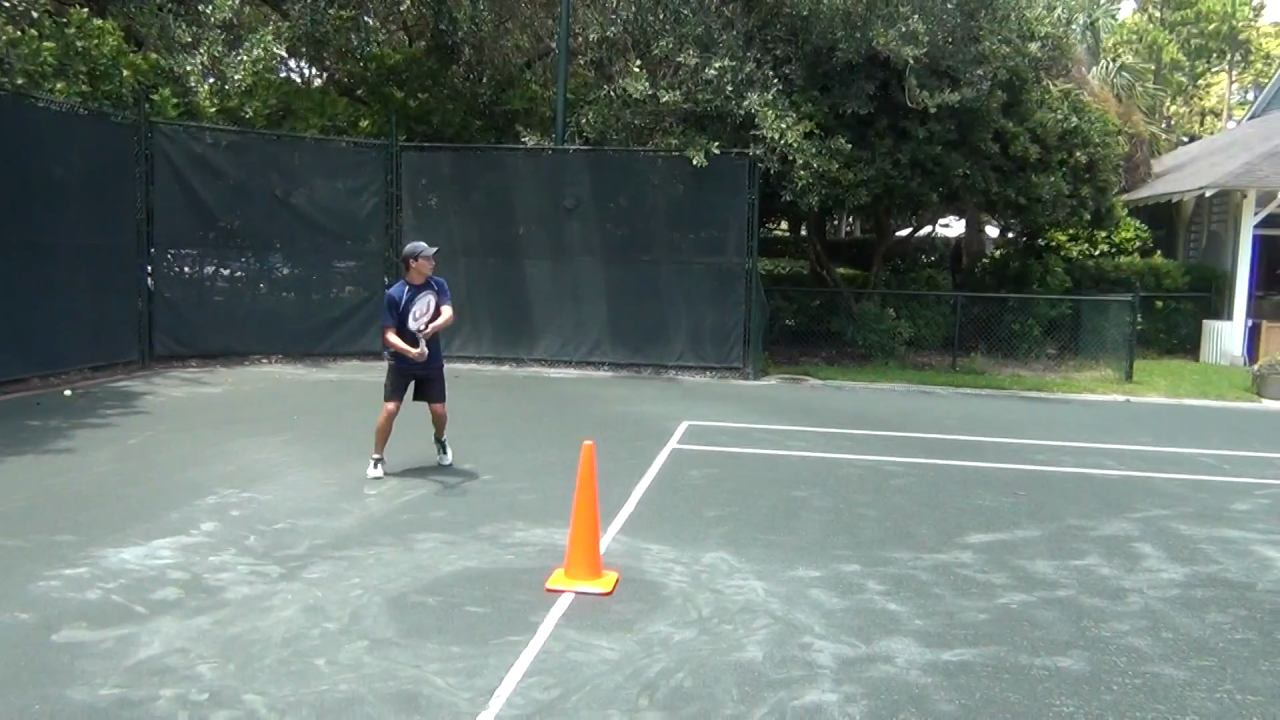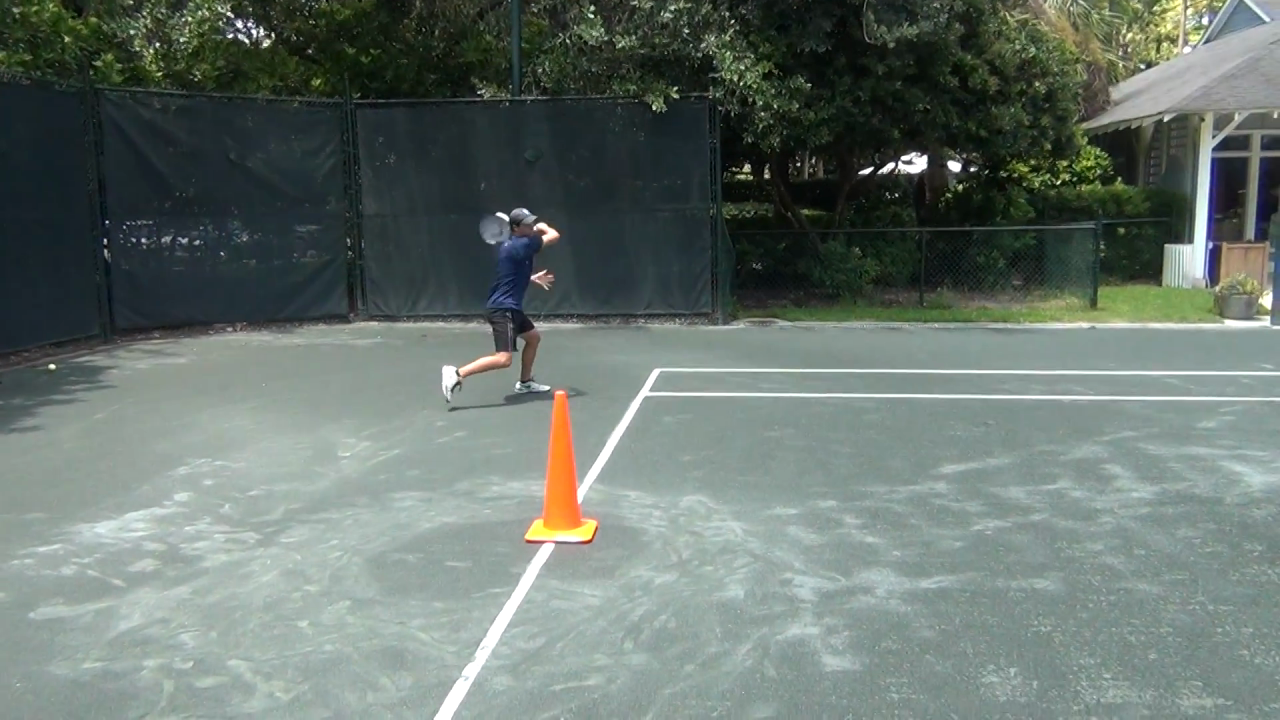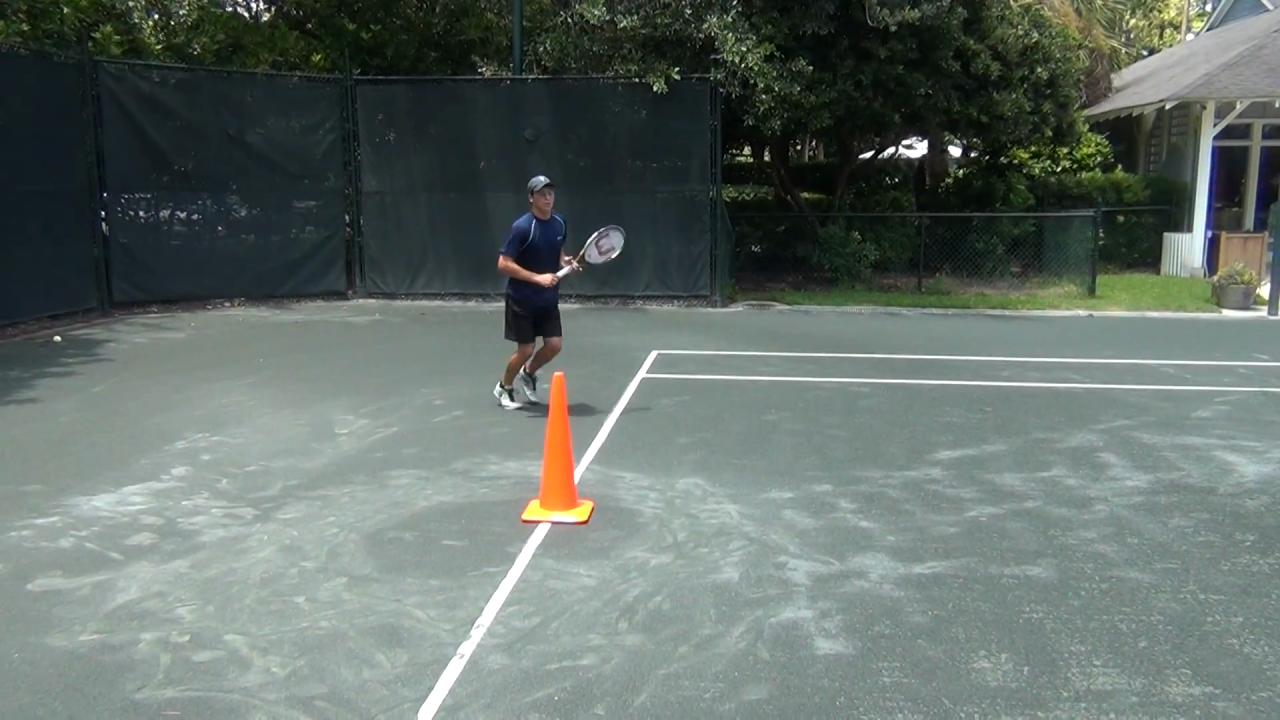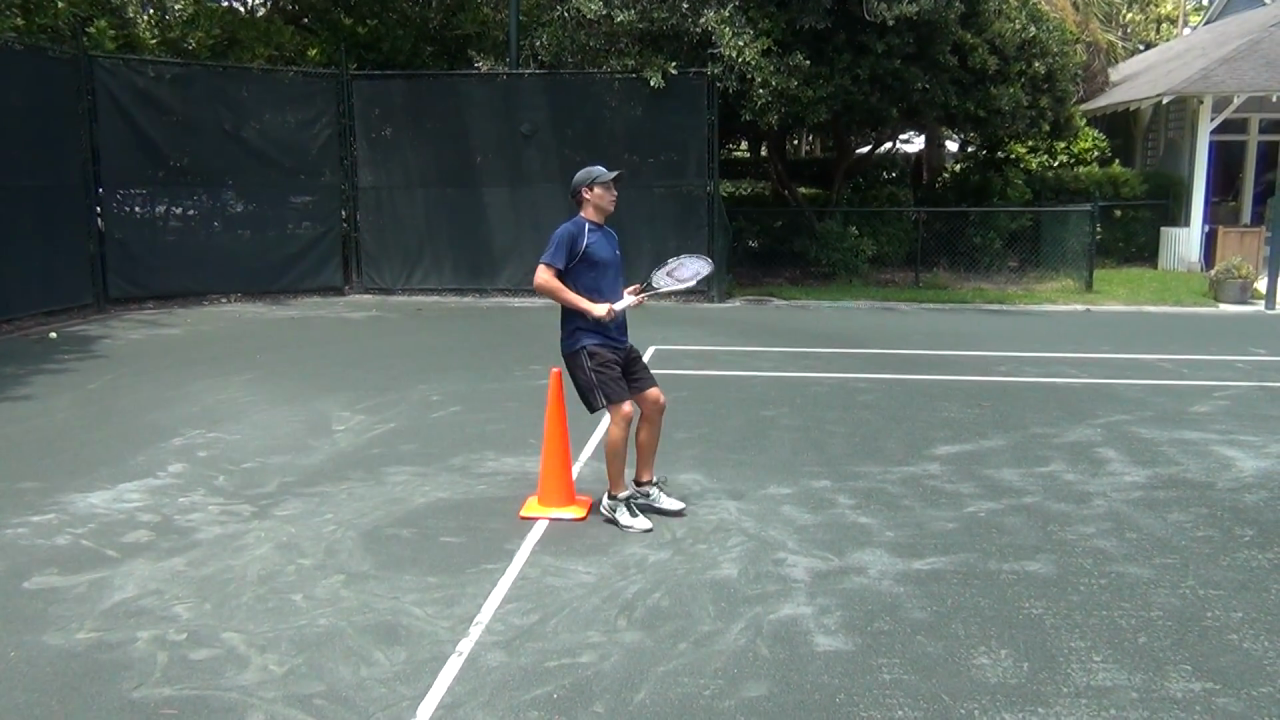
dt=1s
person 1, frame 1
left shoulder: (438, 285)
right shoulder: (393, 295)
left elbow: (448, 314)
right elbow: (389, 335)
left wrist: (433, 327)
right wrist: (409, 350)
left hip: (432, 362)
right hip: (401, 362)
left knee: (439, 410)
right knee: (390, 410)
left ankle: (440, 440)
right ankle: (377, 459)
person 1, frame 2
left shoulder: (510, 245)
right shoulder: (525, 244)
right elbow: (554, 235)
left wrist: (532, 278)
right wrist: (543, 227)
left hip: (509, 307)
right hip: (503, 309)
left knee: (534, 337)
right knee: (503, 359)
left ankle: (526, 381)
right ankle: (456, 374)
person 1, frame 3
left shoulder: (559, 223)
right shoulder: (521, 227)
right elbow: (504, 264)
left wrist: (564, 260)
right wrist: (537, 278)
left hip: (548, 298)
right hip: (521, 298)
left knee: (554, 345)
right knee: (526, 349)
left ankle: (528, 374)
right ankle: (505, 388)
person 1, frame 4
left shoulder: (609, 234)
right shoulder: (570, 233)
right elbow: (542, 281)
left wrist: (626, 296)
right wrist: (589, 308)
left hip: (617, 339)
right hip: (586, 342)
left knee: (655, 402)
right knee: (622, 412)
left ankle: (645, 484)
right ankle: (616, 498)
